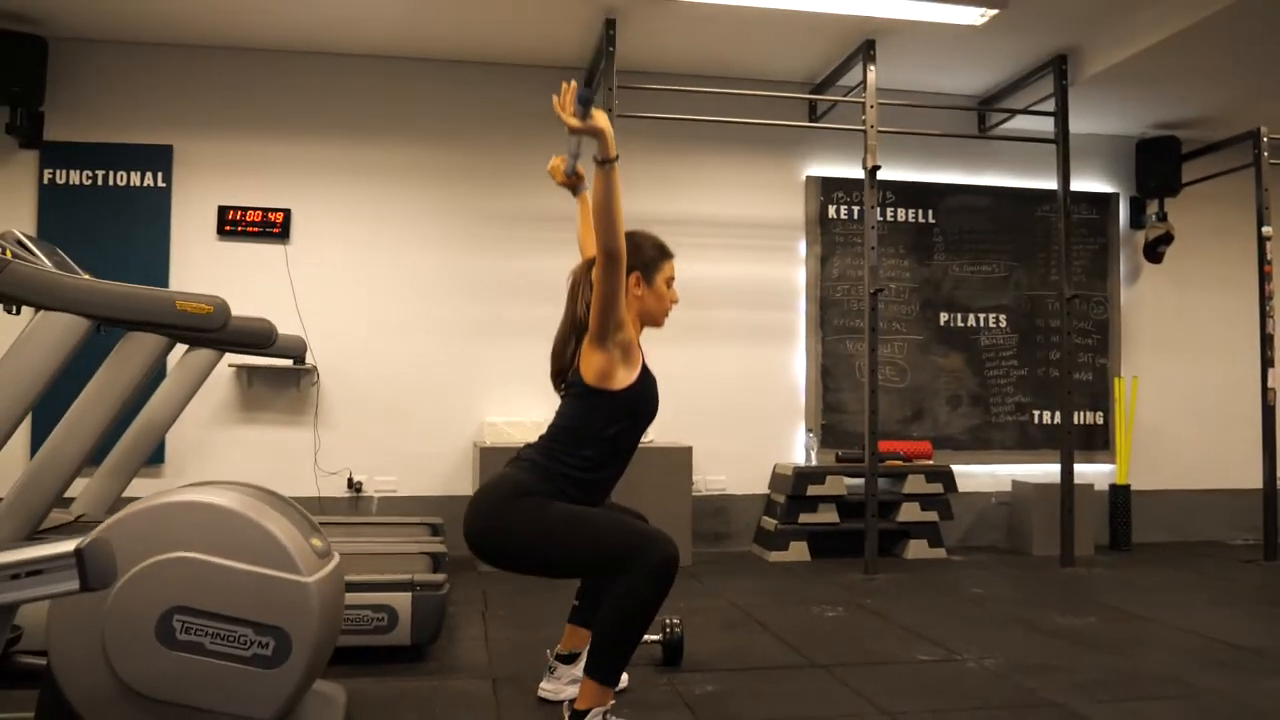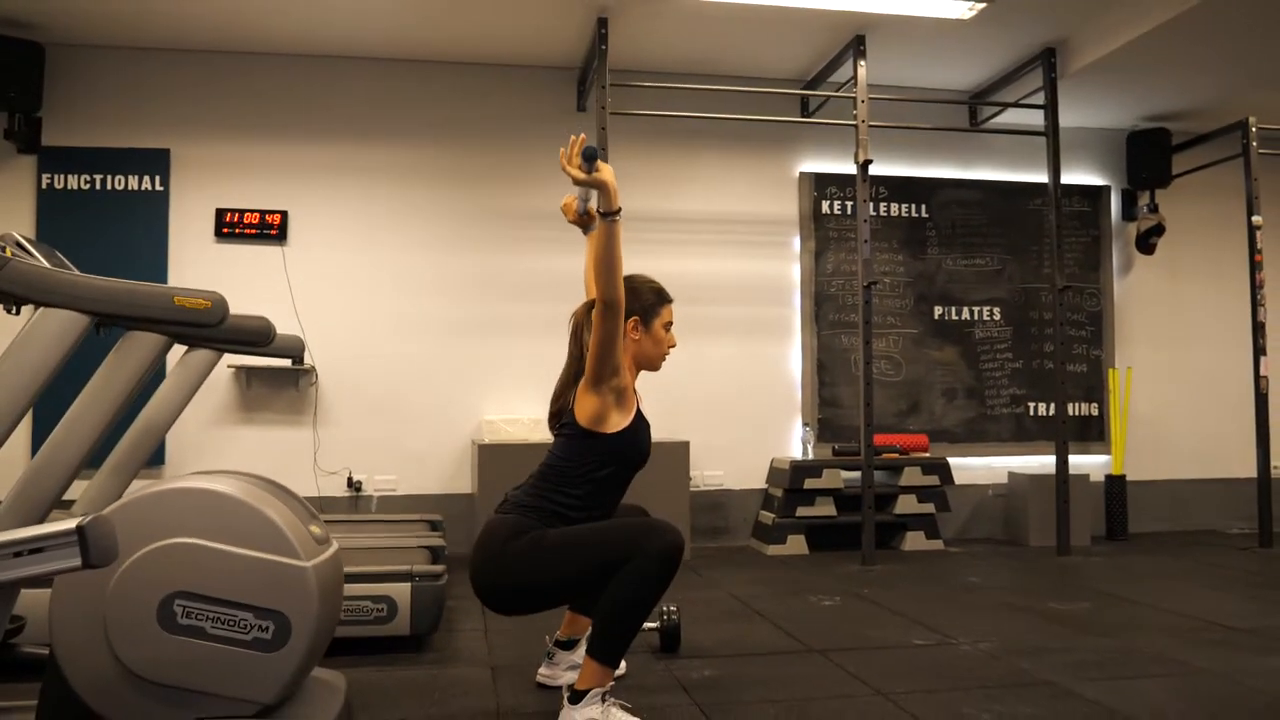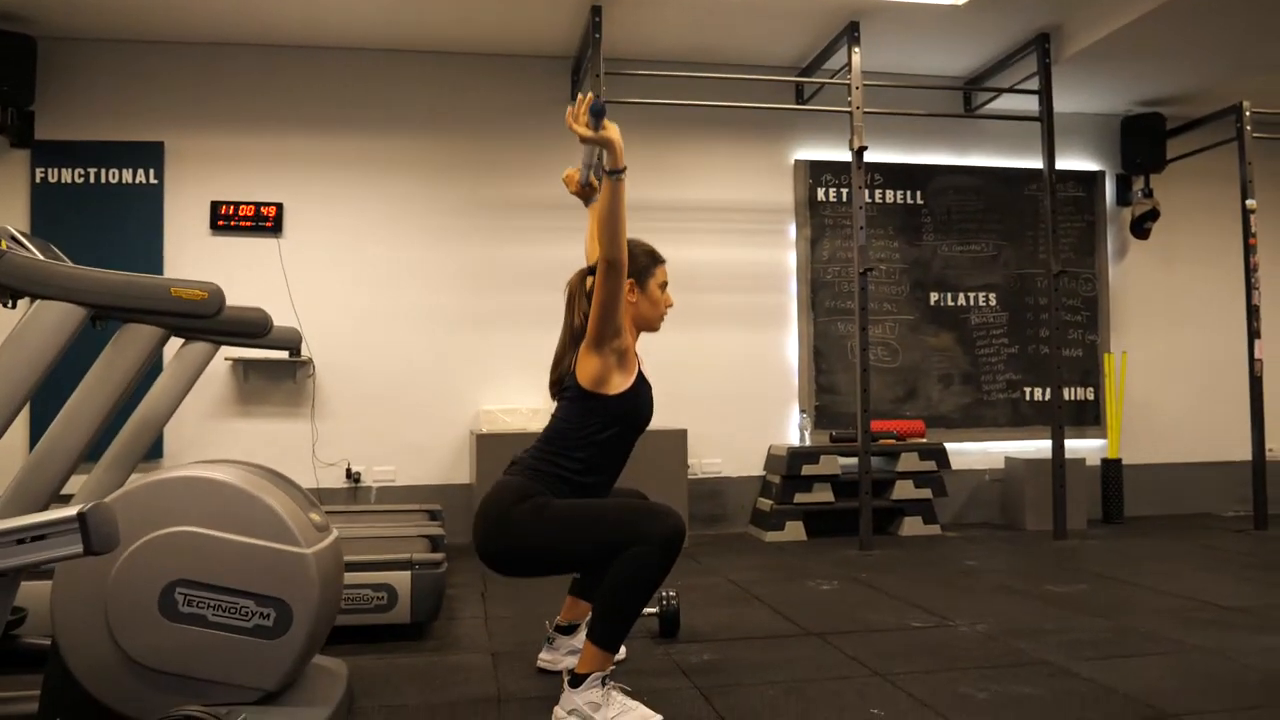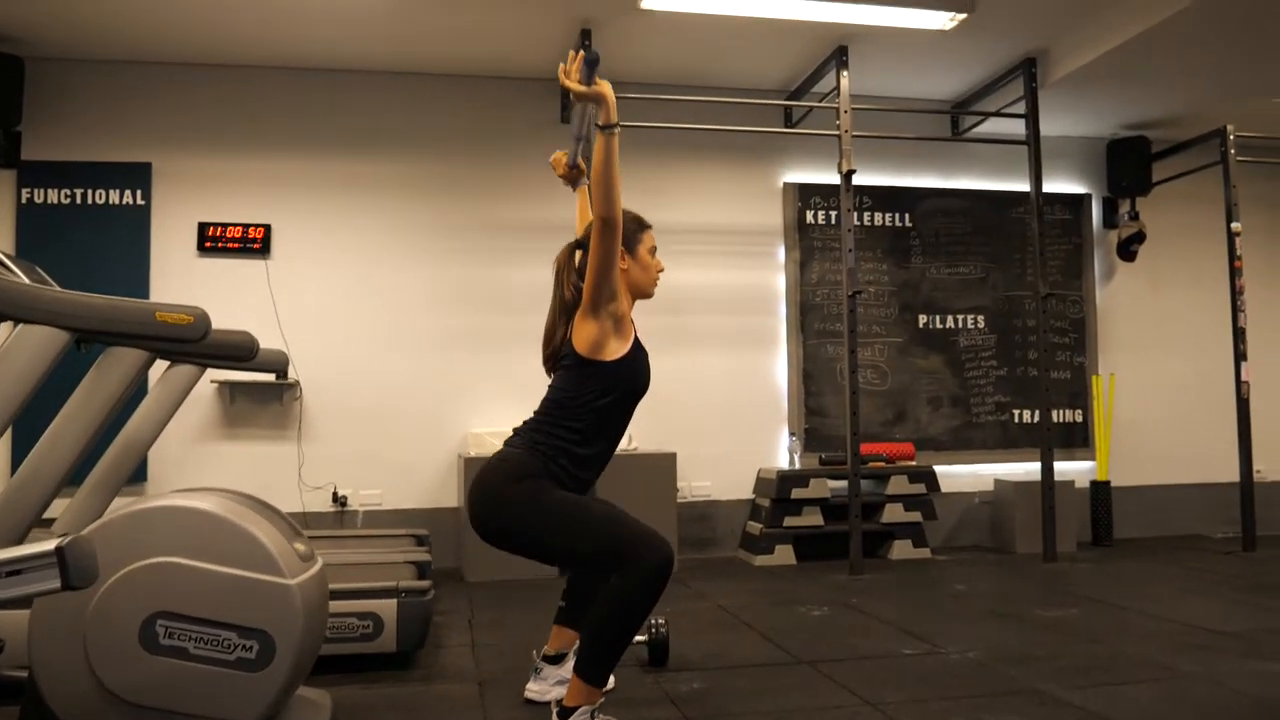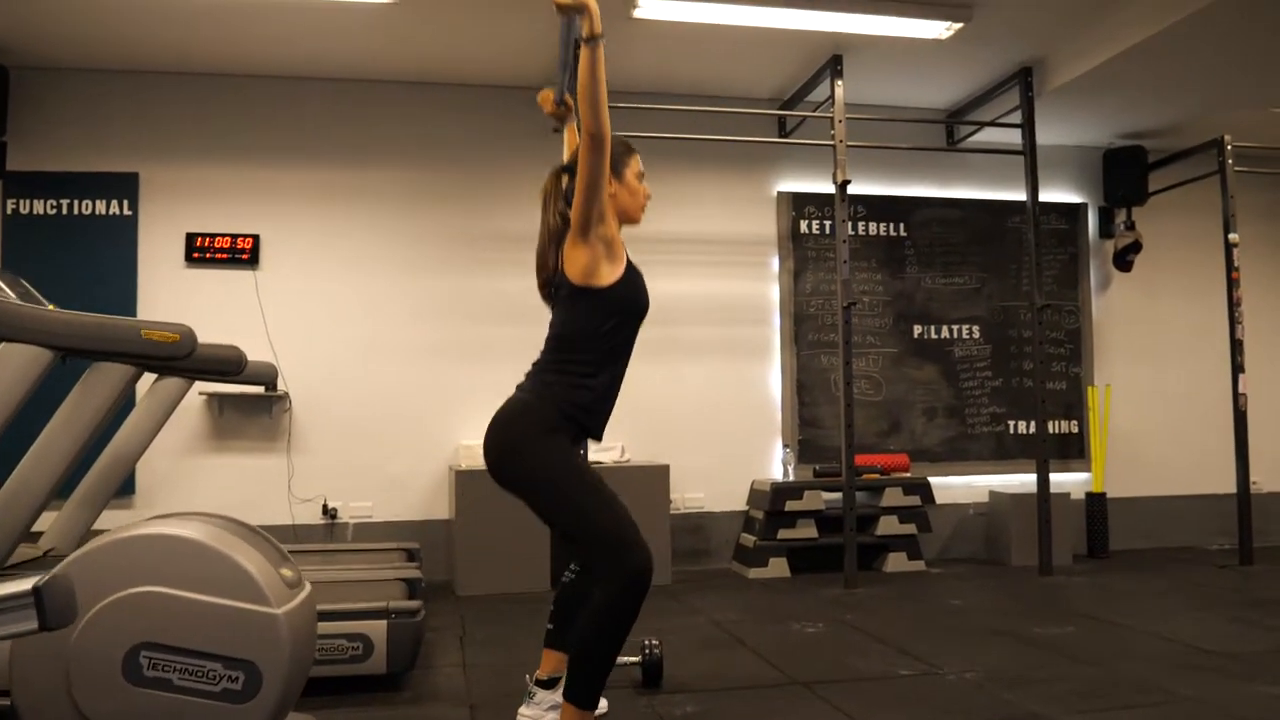
dt=0.3s
person 1, frame 1
left shoulder: (610, 335)
right shoulder: (614, 343)
left elbow: (597, 251)
right elbow: (609, 254)
left wrist: (578, 190)
right wrist: (604, 151)
left hip: (525, 500)
right hip: (510, 513)
left knee: (627, 534)
right knee: (654, 556)
left ankle: (567, 663)
person 1, frame 2
left shoulder: (609, 377)
right shoulder: (608, 386)
left elbow: (605, 296)
right elbow: (608, 299)
left wrist: (591, 230)
right wrist: (608, 201)
left hip: (524, 539)
right hip: (510, 558)
left knee: (628, 526)
right knee: (659, 542)
left ankle: (565, 651)
person 1, frame 3
left shoulder: (609, 343)
right shoulder: (610, 349)
left elbow: (603, 258)
right elbow: (611, 261)
left wrist: (593, 198)
right wrist: (613, 161)
left hip: (527, 507)
right hip: (515, 520)
left knee: (627, 510)
right knee: (659, 529)
left ankle: (565, 636)
person 1, frame 4
left shoulder: (601, 314)
right shoulder: (604, 317)
left elbow: (597, 230)
right elbow: (606, 226)
left wrist: (579, 182)
right wrist: (606, 120)
left hip: (525, 484)
right hip: (514, 491)
left knee: (612, 546)
right knee: (647, 557)
left ankle: (553, 666)
person 1, frame 5
left shoulder: (592, 244)
right shoulder: (596, 243)
left elbow: (585, 160)
right elbow: (595, 142)
left wrist: (565, 117)
left hip: (540, 434)
right hip: (533, 436)
left knee: (600, 552)
right knee: (627, 563)
